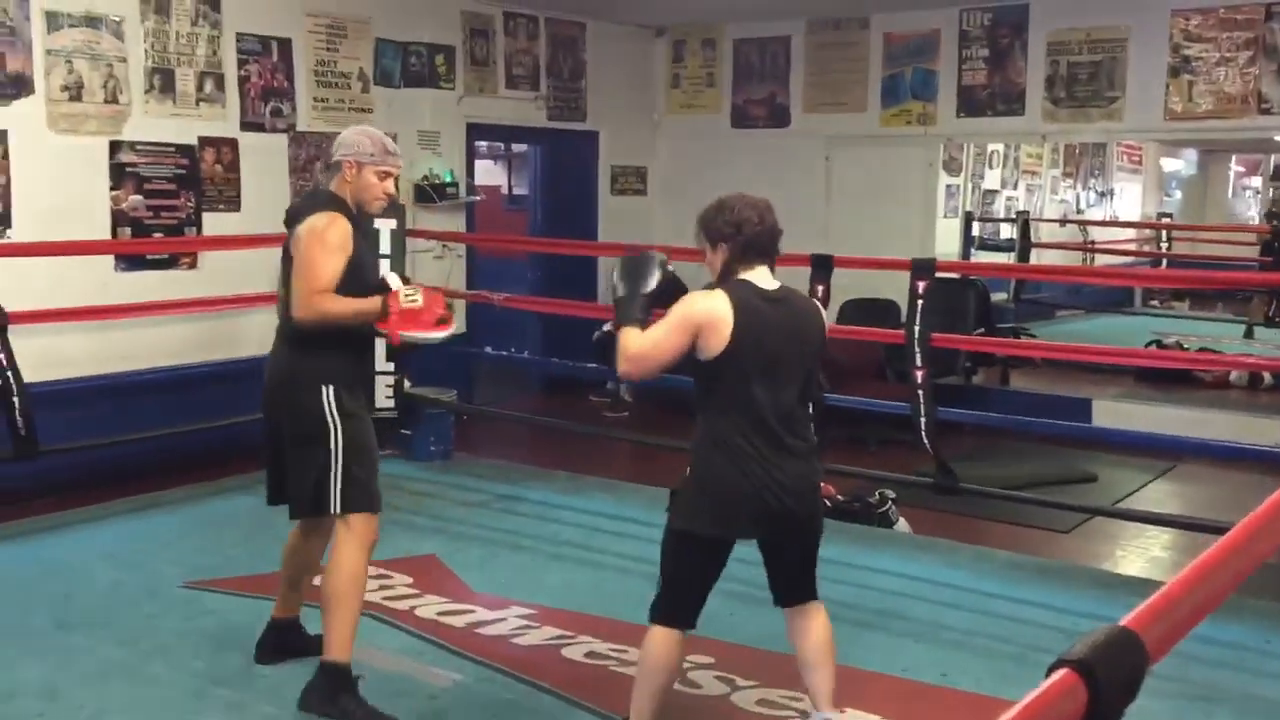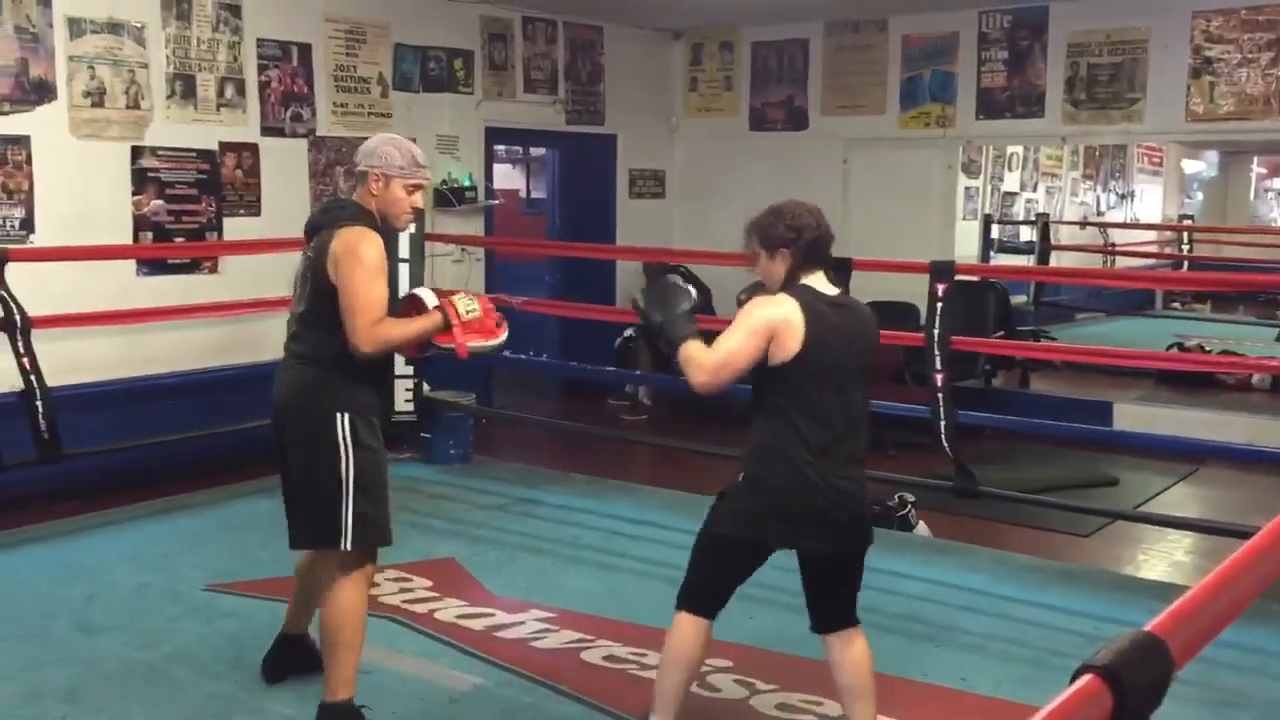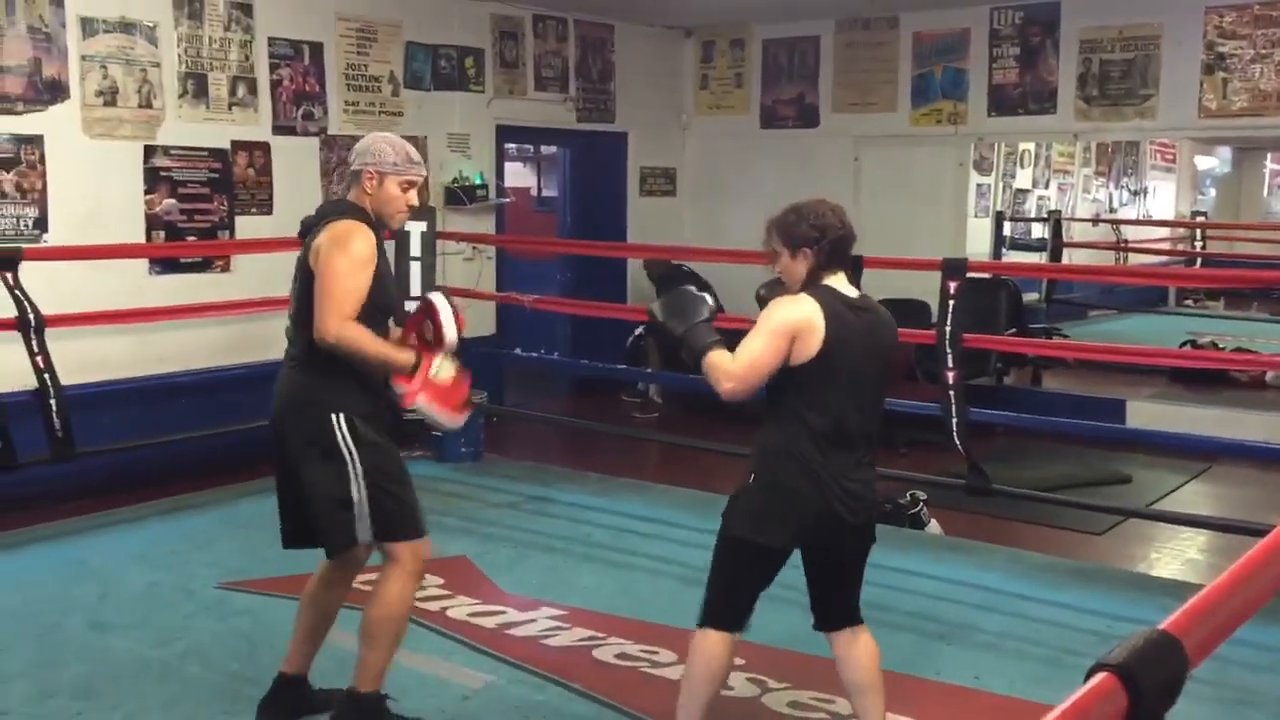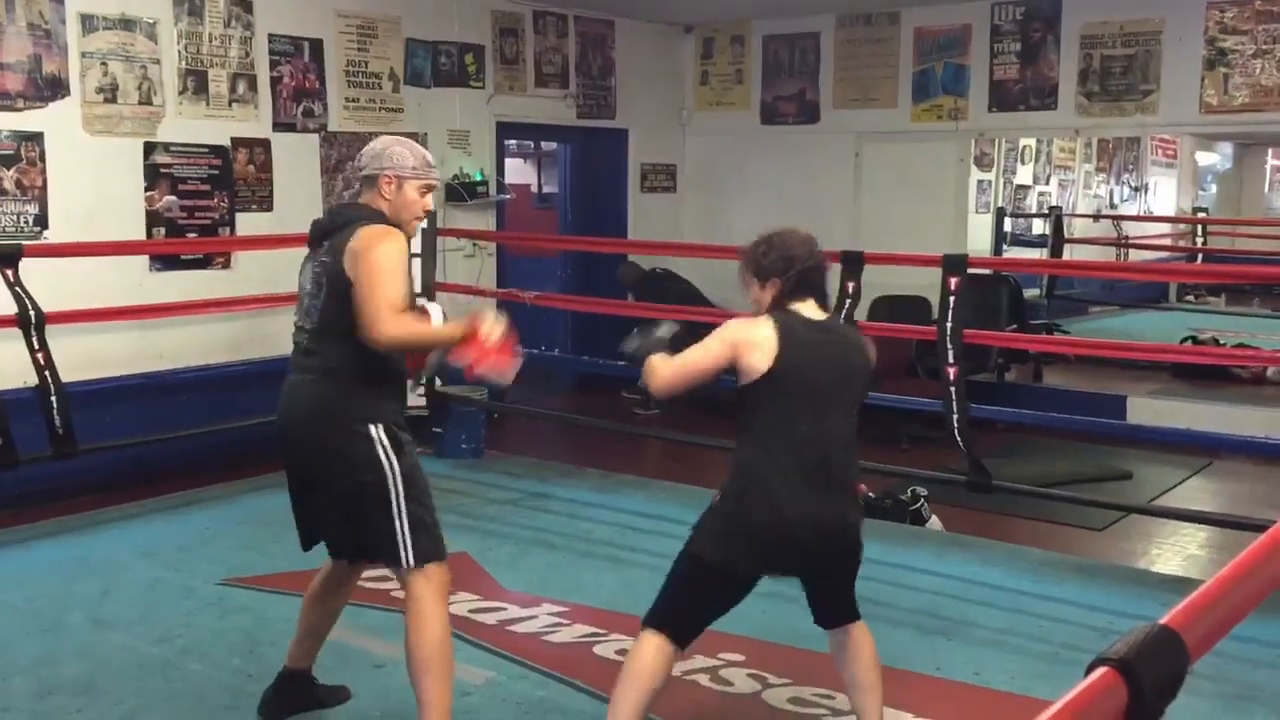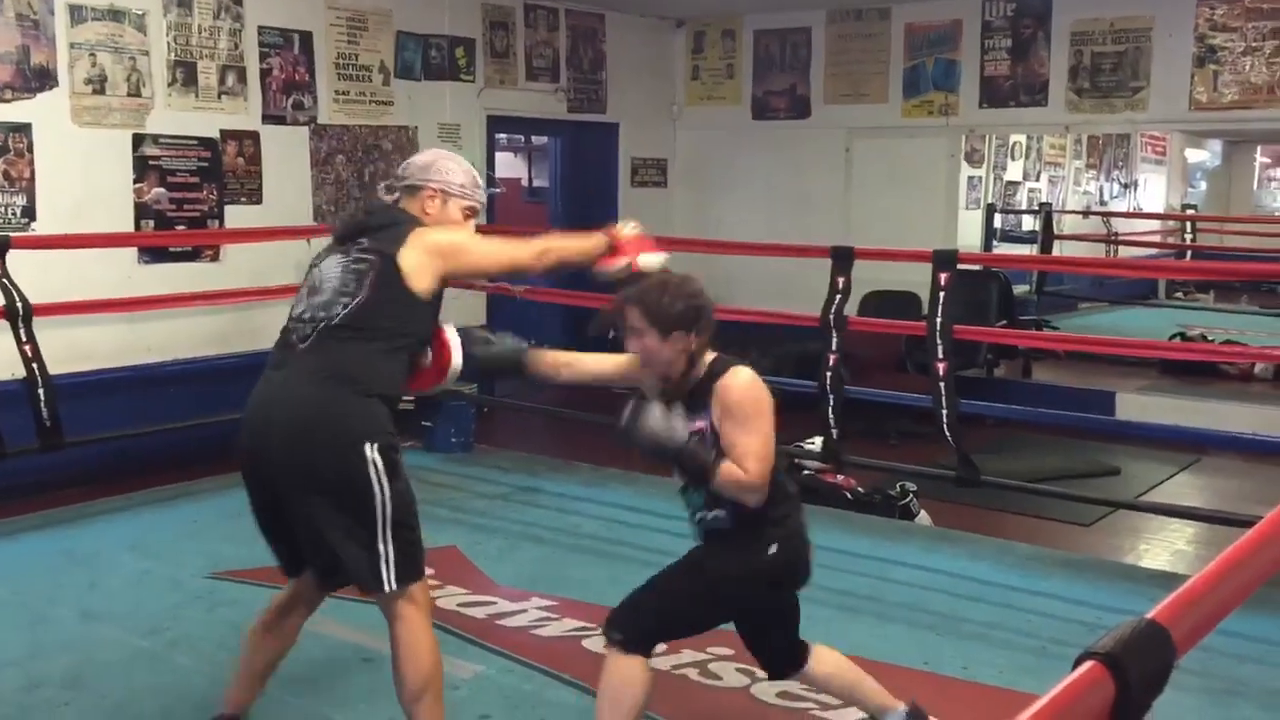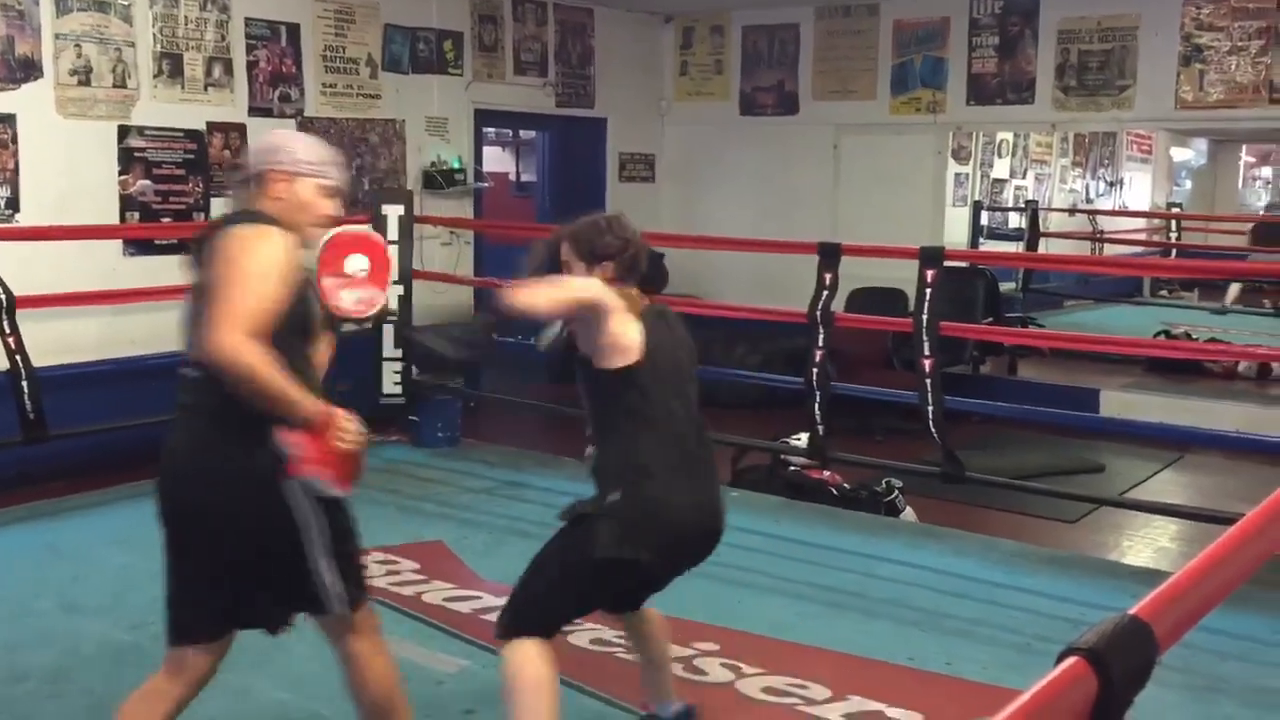
dt=0.3s
person 1, frame 1
left shoulder: (341, 223)
right shoulder: (329, 223)
right elbow: (308, 307)
left wrist: (388, 307)
right wrist: (384, 304)
left hip: (304, 384)
right hip: (322, 387)
left knee: (317, 515)
right knee: (356, 524)
left ankle: (282, 630)
person 1, frame 2
left shoulder: (336, 231)
right shoulder: (361, 240)
right elbow: (368, 338)
left wrist: (416, 325)
right wrist: (440, 317)
left hip: (310, 400)
right hip: (333, 408)
left knee: (330, 540)
right knee: (352, 558)
left ankle: (291, 643)
person 1, frame 3
left shoulder: (341, 233)
right shoulder: (352, 234)
right elbow: (333, 329)
left wrist: (405, 337)
right wrist: (412, 361)
left hip: (315, 408)
right hip: (332, 412)
left knee: (347, 557)
right knee: (407, 553)
person 1, frame 4
left shoulder: (334, 239)
right shoulder: (382, 240)
right elbow: (384, 330)
left wrist: (419, 328)
right wrist: (466, 334)
left hip: (306, 411)
right hip: (351, 420)
left knee: (350, 558)
right knee: (427, 577)
person 1, frame 5
left shoulder: (348, 243)
right shoulder: (427, 244)
right elbow: (535, 256)
right wrist: (609, 243)
left hip: (269, 419)
right hip: (338, 431)
left knee: (309, 580)
right knee: (406, 597)
person 1, frame 6
left shoulder: (264, 249)
right shoulder: (258, 243)
right elbow: (229, 350)
left wrist: (326, 316)
right wrist: (319, 415)
left hip: (194, 469)
right hip: (258, 471)
left knee: (188, 663)
right knee: (354, 623)
person 2, frame 1
left shoulder: (708, 307)
right shoulder: (811, 312)
left elbow: (632, 364)
left wrist: (632, 300)
left hip: (719, 485)
right hip: (794, 484)
left knee: (671, 612)
right knee: (802, 601)
person 2, frame 2
left shoulder: (773, 312)
right shoulder: (863, 319)
left elbow: (705, 375)
left wrist: (673, 320)
left hip: (768, 489)
right hip: (842, 496)
left knee: (696, 606)
right knee: (840, 623)
person 2, frame 3
left shoulder: (793, 312)
right shoulder: (882, 322)
left elbow: (730, 382)
left wrist: (695, 329)
left hip: (781, 491)
right hip: (851, 497)
left knee: (720, 619)
right knee: (844, 621)
person 2, frame 4
left shoulder: (749, 334)
right shoulder: (859, 347)
left elbow: (664, 379)
left wrist: (648, 347)
left hip: (755, 514)
right hip: (833, 519)
left knee: (664, 627)
right knee: (843, 619)
person 2, frame 5
left shoulder: (736, 385)
right shoulder: (658, 371)
left elbow: (752, 487)
right elbow: (581, 366)
left wrist: (683, 453)
right wrist: (519, 357)
left hip: (766, 548)
right hip: (739, 543)
left knee: (627, 634)
right knee: (785, 654)
person 2, frame 6
left shoulder: (609, 312)
right shoulder: (668, 331)
left elbow: (564, 294)
left hip: (643, 509)
right hip: (695, 511)
left knee: (522, 628)
right knee: (620, 596)
